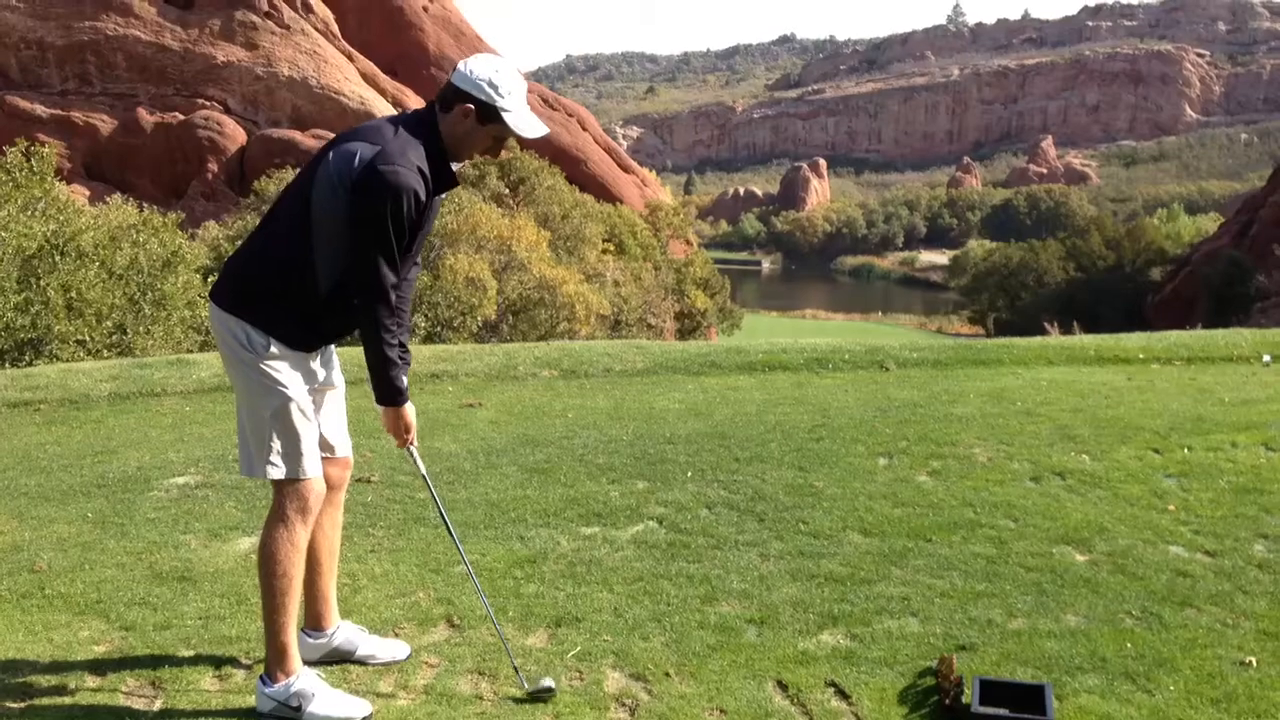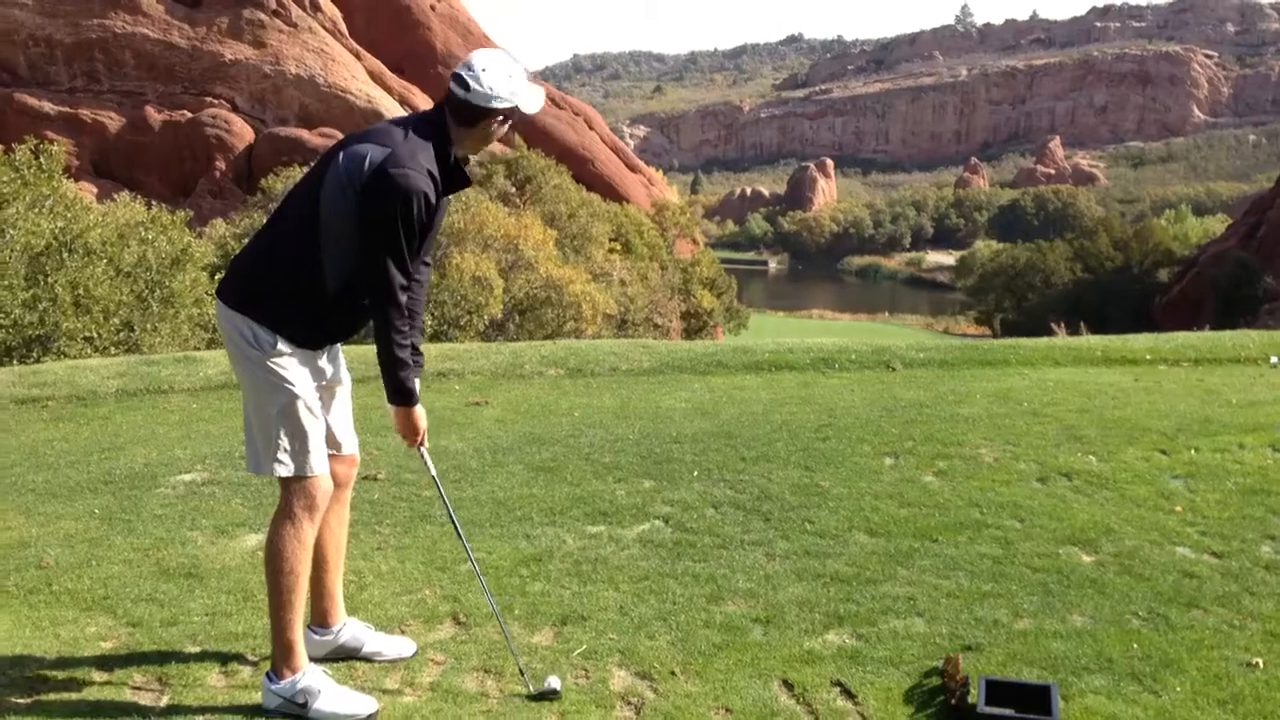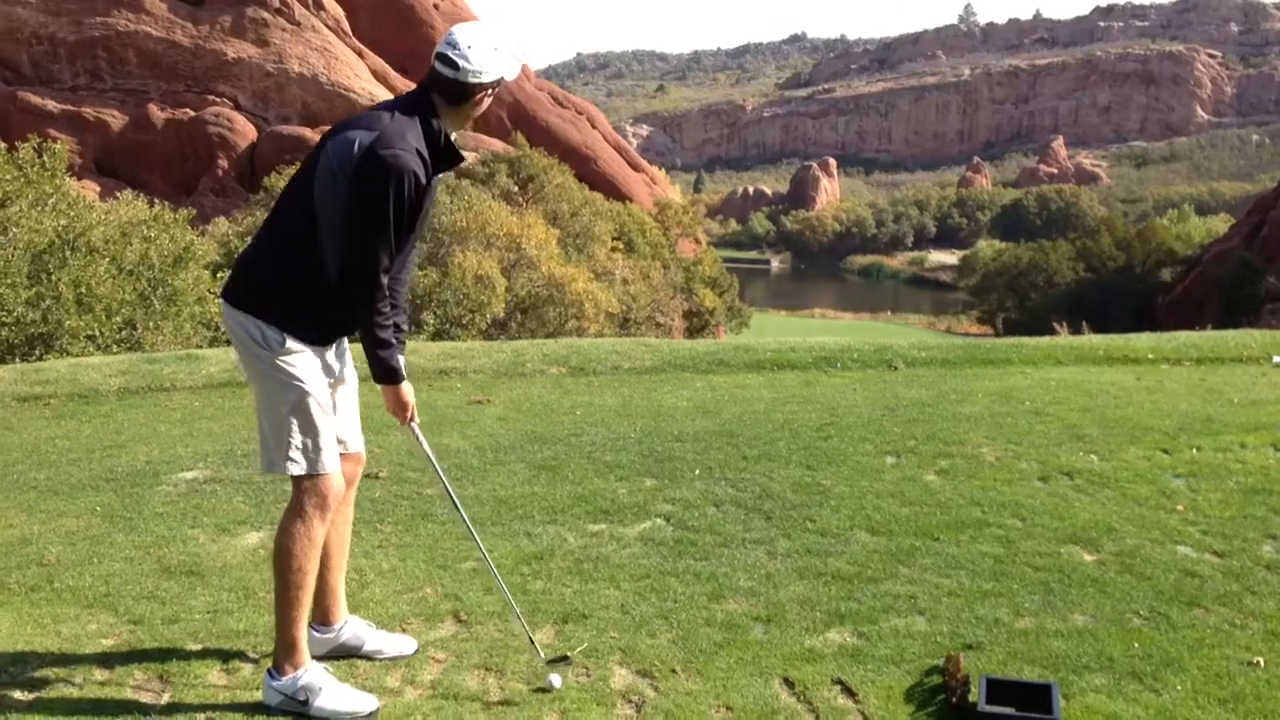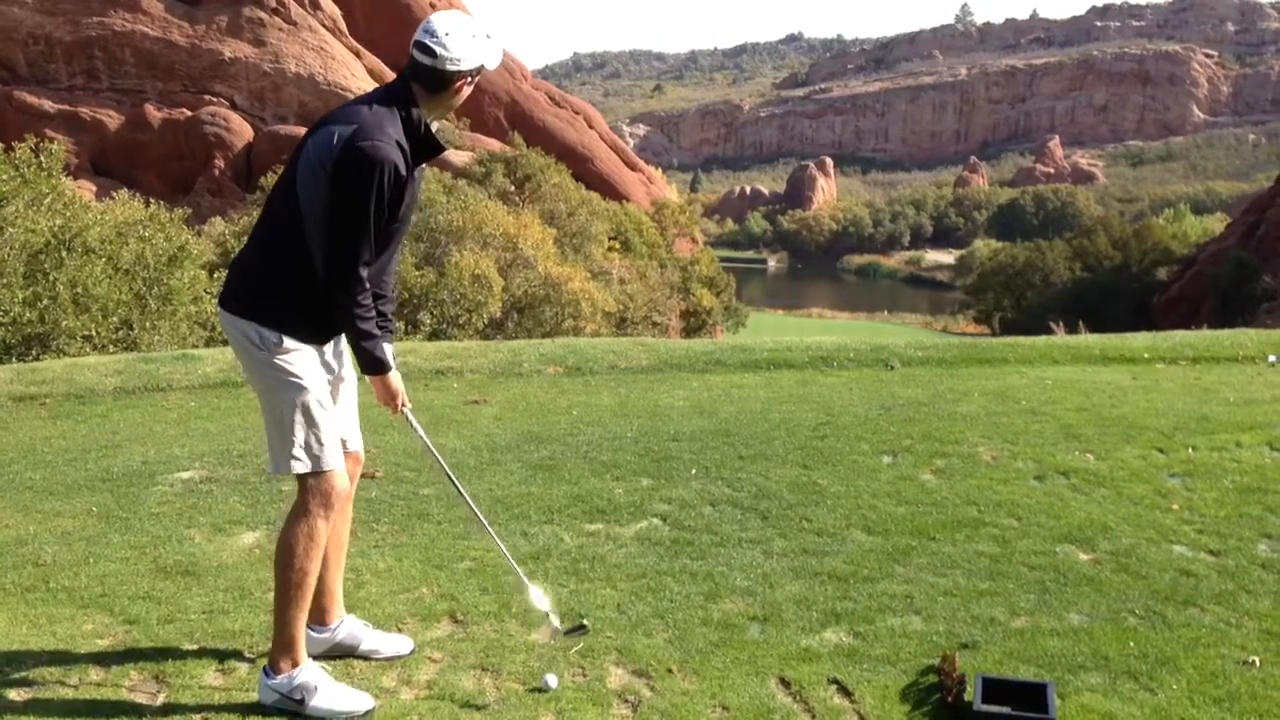
dt=0.4s
person 1, frame 1
left shoulder: (417, 157)
right shoulder: (392, 171)
left elbow: (397, 279)
right elbow: (376, 291)
left wrist: (397, 377)
right wrist: (393, 395)
left hip: (305, 324)
right hip: (263, 325)
left knee: (333, 472)
right knee: (300, 493)
left ankle: (322, 628)
person 1, frame 2
left shoulder: (425, 155)
right shoulder: (404, 175)
left elbow: (410, 279)
right elbow: (386, 292)
left wrist: (412, 378)
right wrist: (404, 397)
left hip: (312, 322)
right hip: (271, 323)
left knee: (340, 469)
right knee: (307, 491)
left ankle: (328, 626)
person 1, frame 3
left shoulder: (410, 136)
right shoulder: (394, 156)
left elbow: (387, 266)
right elbow: (367, 276)
left wrist: (393, 358)
right wrist: (391, 375)
left hip: (316, 320)
right hip: (277, 320)
left knee: (345, 469)
right knee: (318, 489)
left ankle: (331, 623)
person 1, frame 4
left shoulder: (395, 130)
right shoulder: (373, 146)
left elbow: (371, 259)
right elbow: (345, 271)
left wrist: (382, 346)
right wrist: (378, 363)
left hip: (315, 319)
right hip: (275, 321)
left knee: (345, 468)
right knee: (325, 487)
left ankle: (327, 624)
